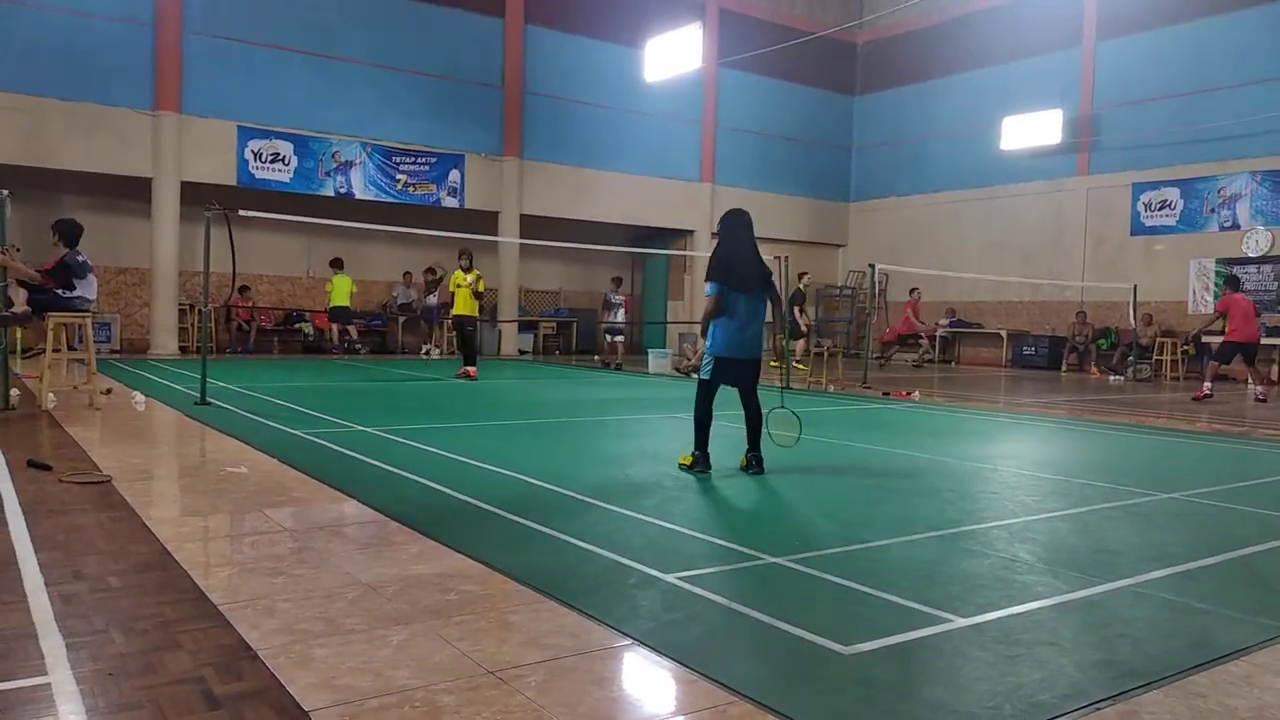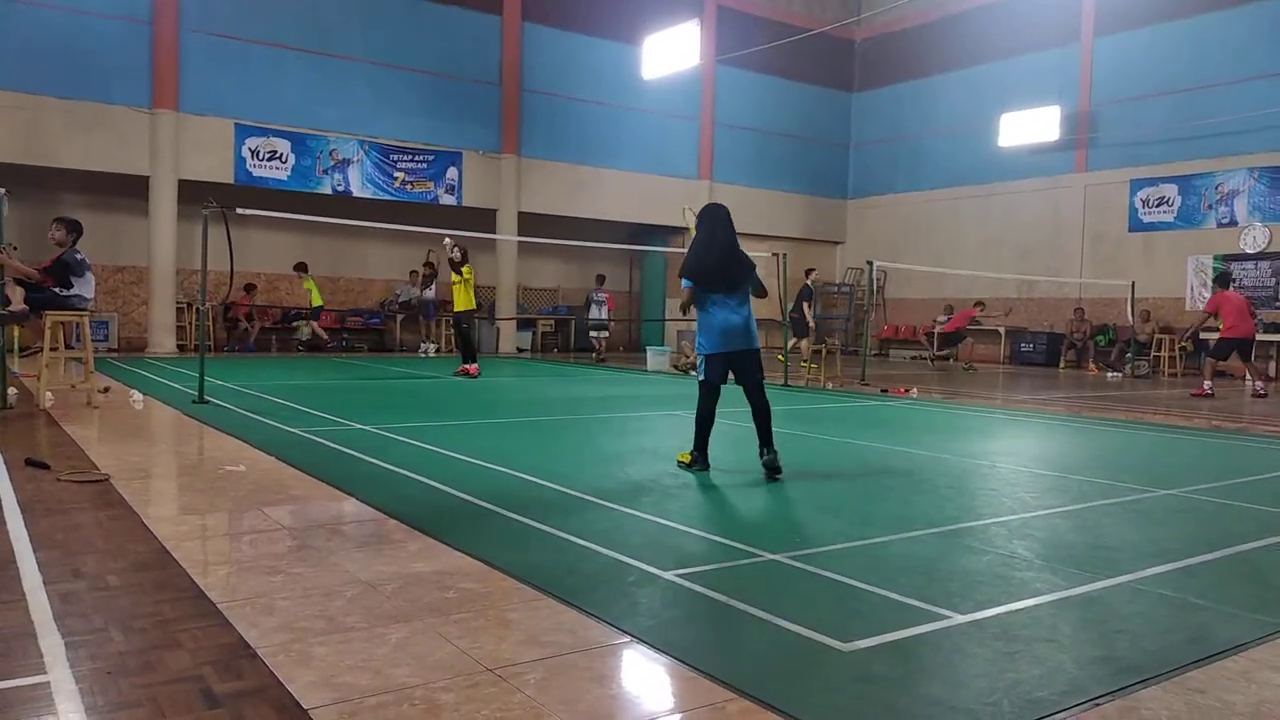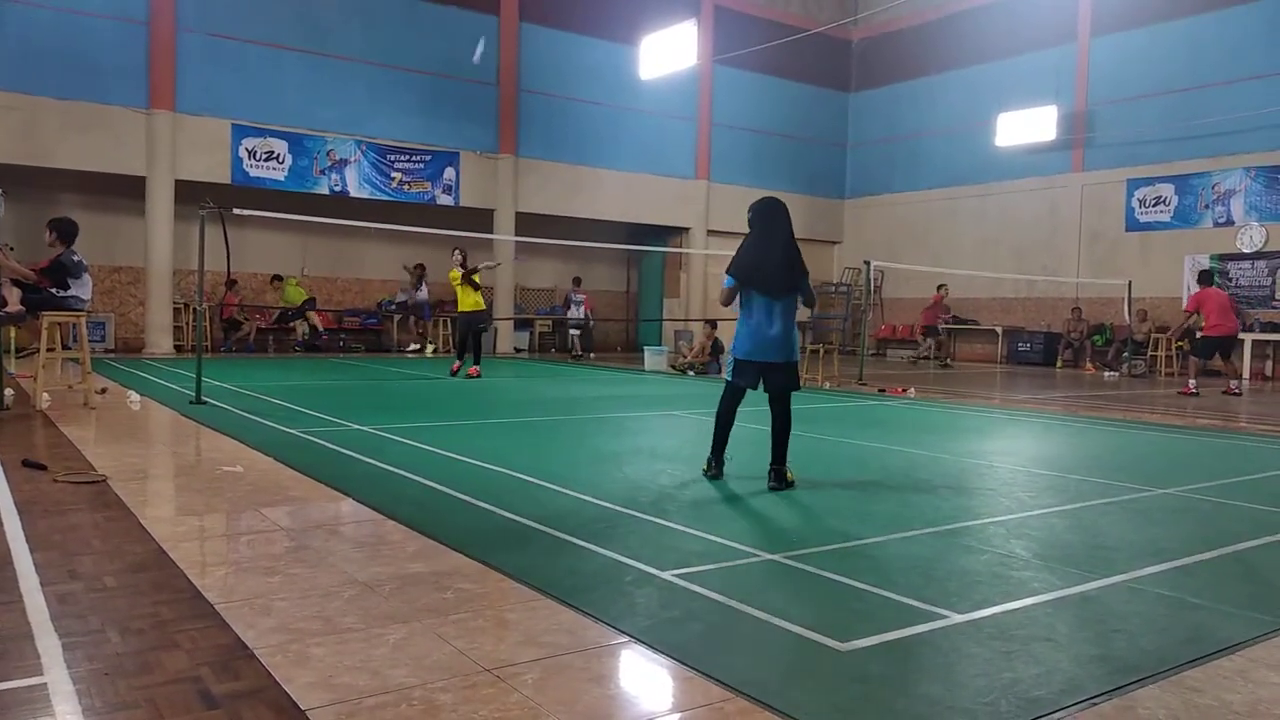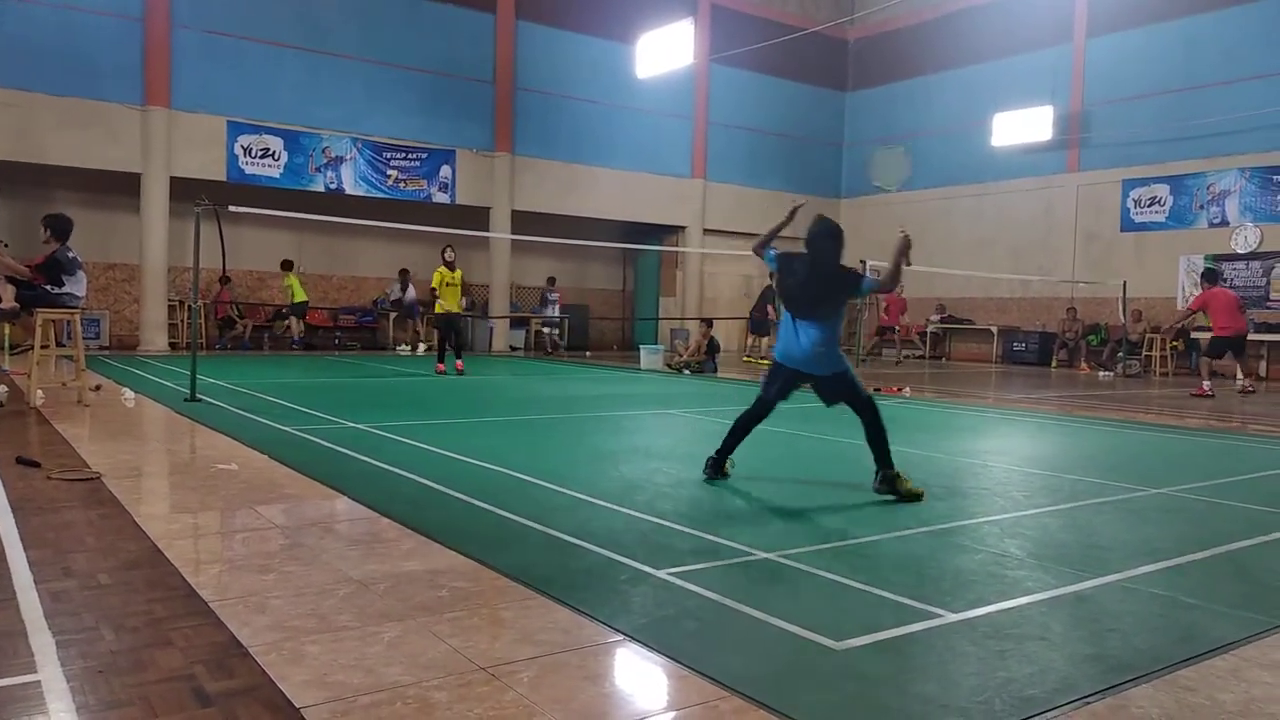
dt=0.7s
person 1, frame 1
left shoulder: (721, 261)
right shoulder: (759, 266)
left elbow: (714, 304)
right elbow: (776, 302)
left wrist: (704, 322)
left hip: (722, 343)
right hip: (752, 343)
left knee: (704, 396)
right knee: (750, 398)
left ankle: (700, 456)
right ankle: (754, 457)
person 1, frame 2
left shoulder: (696, 259)
right shoulder: (740, 259)
left elbow: (687, 298)
right elbow: (761, 292)
left wrist: (684, 305)
left hip: (713, 337)
right hip: (744, 336)
left knee: (708, 396)
right knee: (756, 395)
left ankle: (699, 455)
right ankle: (768, 451)
person 1, frame 3
left shoulder: (746, 255)
right shoulder: (792, 259)
left elbow: (725, 299)
right elbow: (810, 301)
left wrist: (734, 288)
left hip: (748, 343)
right hip: (782, 345)
left knee: (730, 399)
right knee: (780, 406)
left ankle: (715, 460)
right ankle: (778, 471)
person 1, frame 4
left shoulder: (790, 265)
right shoulder: (841, 277)
left elbow: (758, 248)
right elbow: (886, 286)
left wrist: (785, 222)
right wrist: (900, 253)
left hip: (789, 355)
right hip: (824, 358)
left knee: (761, 407)
right knee: (867, 409)
left ankle: (717, 461)
right ankle: (886, 475)
